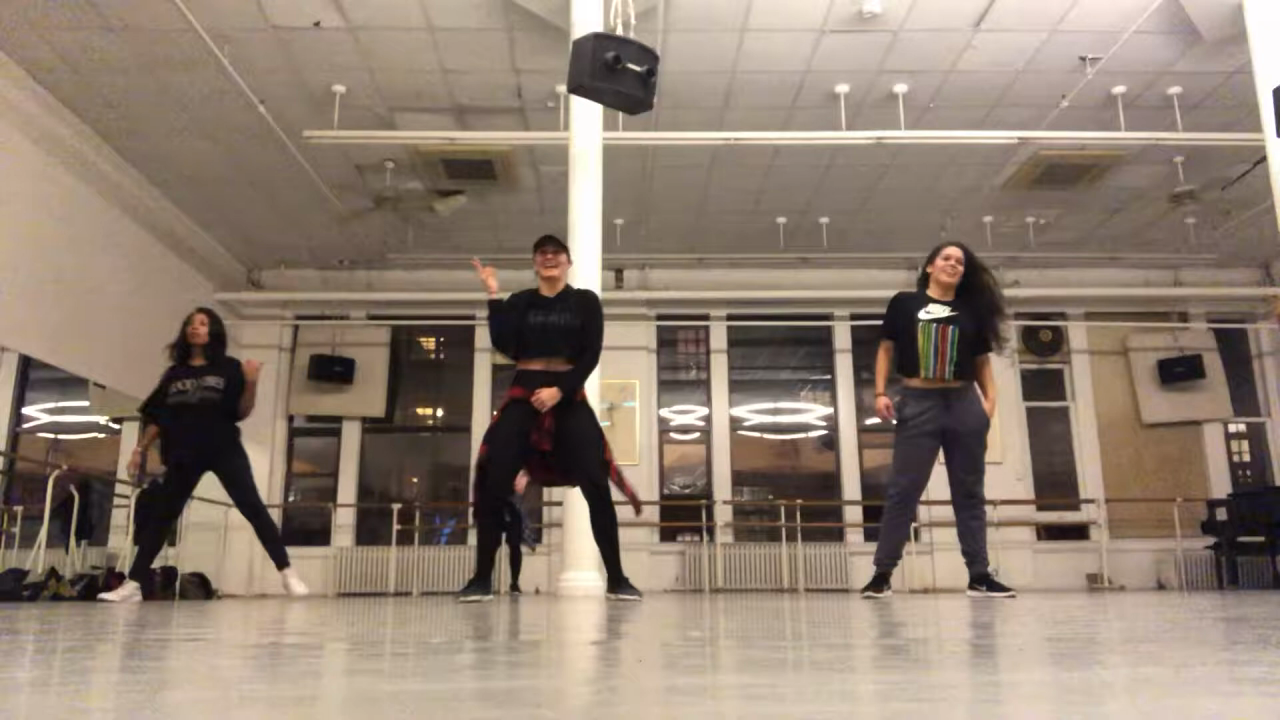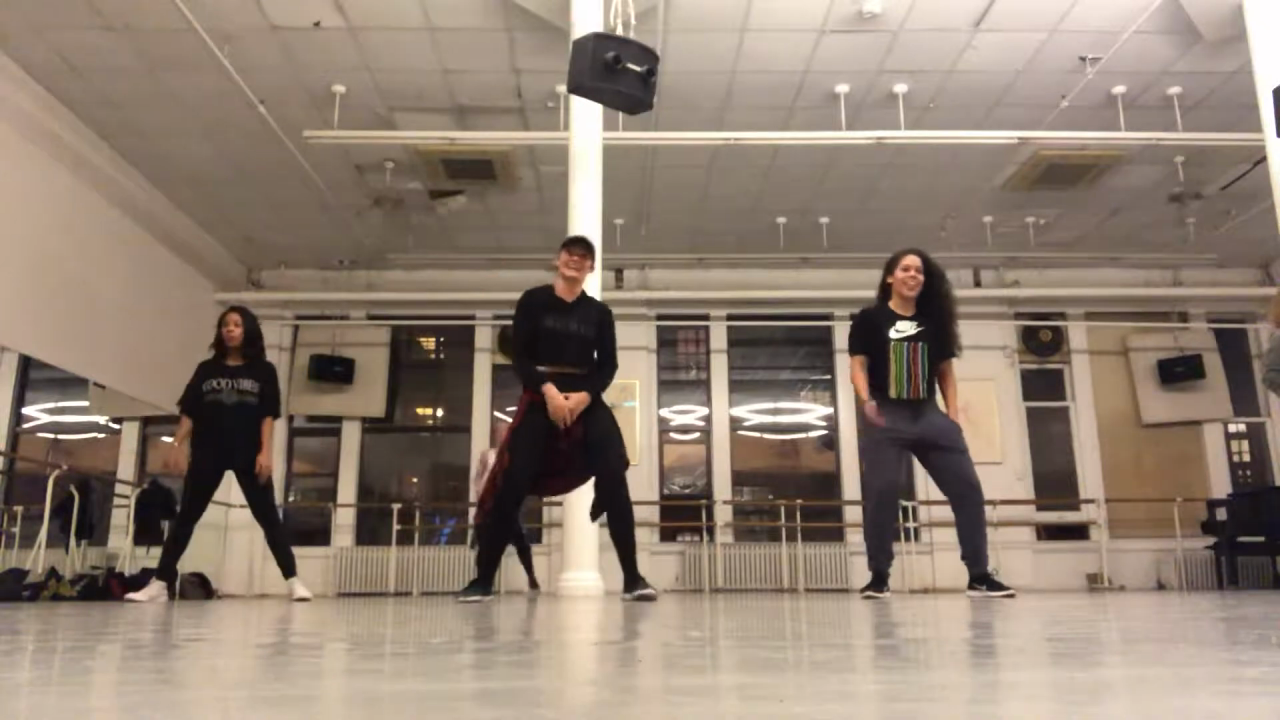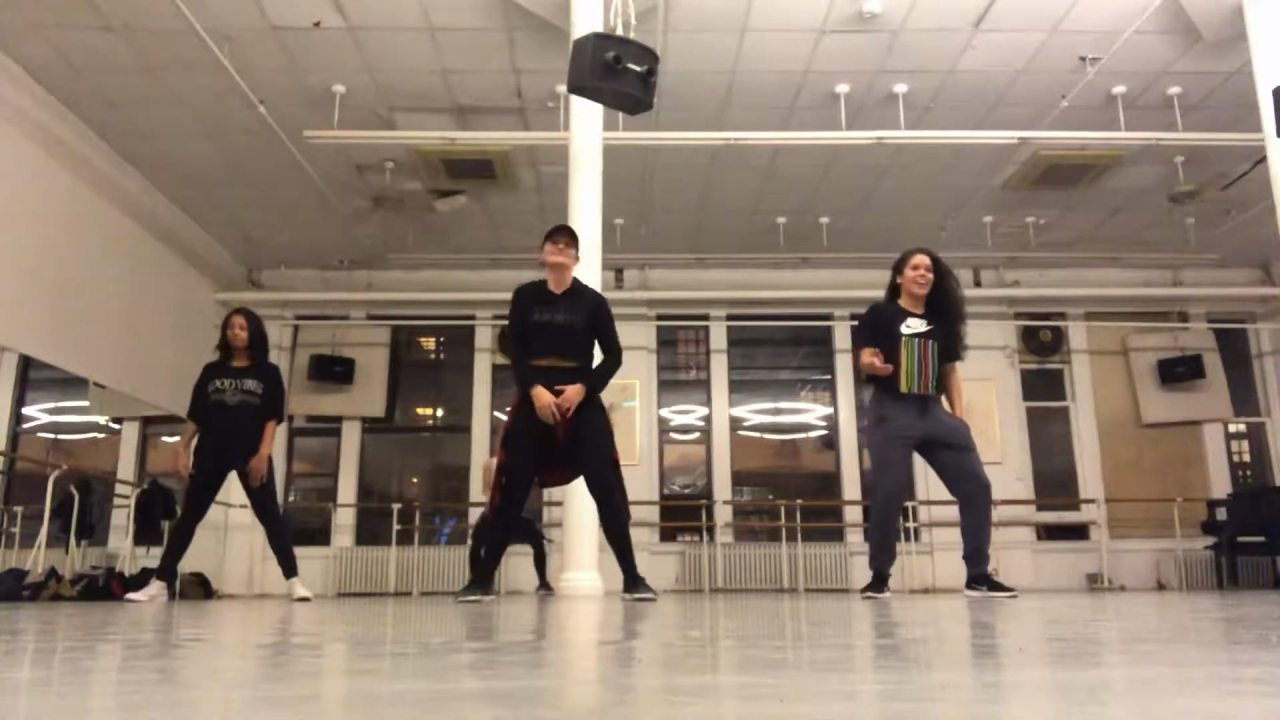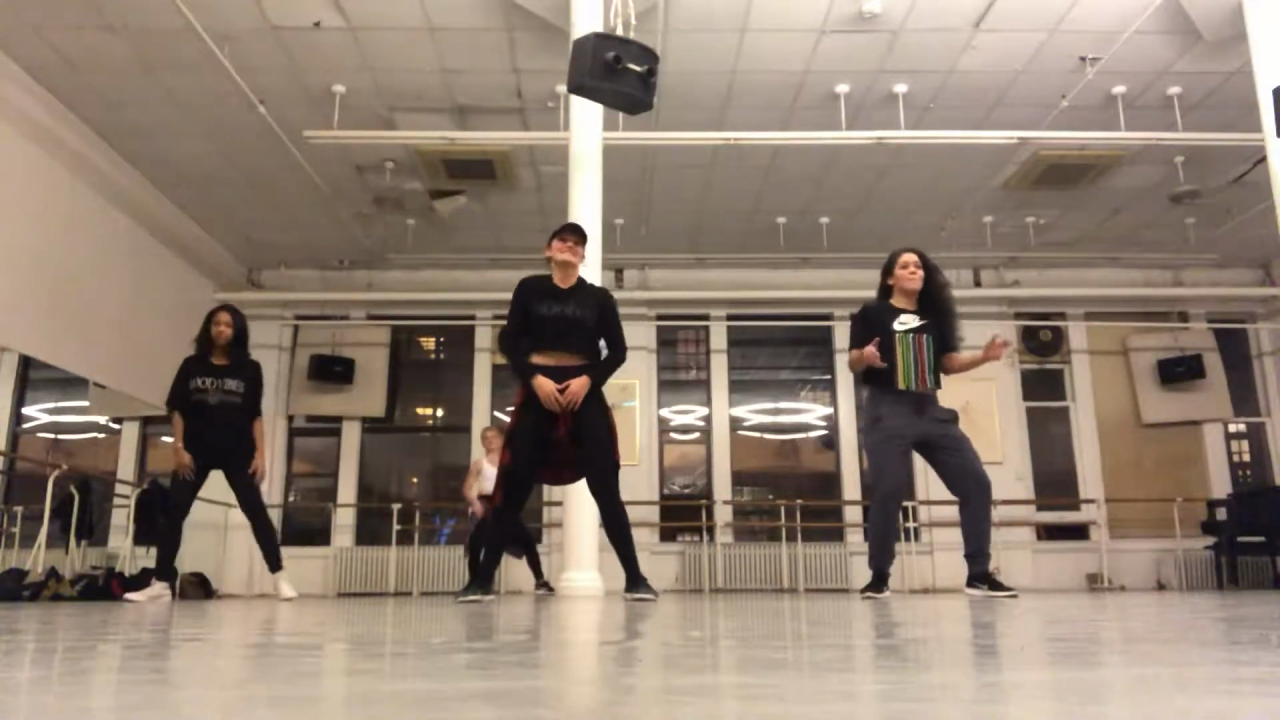
dt=0.7s
person 1, frame 1
left shoulder: (586, 301)
right shoulder: (520, 303)
left elbow: (591, 355)
right elbow: (503, 345)
left wrist: (560, 390)
right wrist: (493, 296)
left hip: (568, 397)
right hip: (523, 396)
left knee: (597, 484)
right knee: (493, 484)
left ankle: (616, 579)
right ankle: (482, 579)
person 1, frame 2
left shoulder: (599, 312)
right shoulder: (533, 301)
left elbow: (608, 364)
right elbow: (519, 357)
left wrist: (587, 395)
right wrist: (547, 387)
left hip: (586, 400)
right hip: (540, 400)
left knee: (614, 483)
right knee: (511, 488)
left ankle: (632, 578)
right ankle: (483, 580)
person 1, frame 3
left shoulder: (592, 300)
right shoulder: (526, 296)
left elbow: (613, 355)
right elbow: (516, 351)
left wrist: (585, 387)
right wrist: (534, 389)
left hip: (581, 395)
right hip: (534, 394)
left knee: (606, 487)
right knee: (514, 489)
left ankle: (632, 579)
right ankle: (483, 579)
person 1, frame 4
left shoulder: (598, 298)
right shoulder: (529, 288)
left elbow: (618, 351)
right elbow: (510, 342)
left wrist: (589, 379)
right wrist: (533, 378)
left hip: (585, 392)
right hip: (537, 392)
left knee: (605, 488)
right knee: (514, 487)
left ankle: (635, 579)
right ankle: (483, 579)
person 2, frame 1
left shoulder: (973, 311)
right shoulder: (904, 304)
left elbow: (982, 360)
right elbow: (886, 350)
left wrist: (990, 396)
right wrist: (880, 393)
left hip: (963, 403)
right hip: (918, 402)
left knee: (969, 491)
right knee: (904, 489)
left ankle: (979, 576)
right ankle: (882, 574)
person 2, frame 2
left shoulder: (935, 320)
right shoulder: (870, 319)
left elbow: (945, 370)
right elbow: (858, 366)
left wrist: (953, 413)
right wrist: (866, 402)
left hip: (928, 414)
right hip: (885, 416)
left knee: (968, 488)
right knee: (881, 492)
left ankle: (979, 576)
right ankle: (879, 576)
person 2, frame 3
left shoulder: (943, 320)
right shoulder: (879, 315)
left elbow: (949, 371)
right elbow: (864, 362)
left wrist: (959, 416)
right wrist: (874, 367)
left hip: (934, 412)
right hip: (891, 411)
left knee: (976, 486)
right knee: (889, 492)
left ankle: (978, 575)
right ankle: (880, 576)
person 2, frame 4
left shoulder: (934, 315)
right shoulder: (872, 314)
left elbow: (948, 363)
right elbow: (853, 364)
left wrist: (984, 356)
right wrist: (865, 357)
left hip: (930, 410)
right hip: (888, 410)
left knee: (976, 483)
right knee: (888, 491)
left ankle: (978, 574)
right ankle: (879, 576)
person 3, frame 1
left shoulder: (229, 367)
right shoulder: (174, 373)
left elbow: (240, 412)
right elbow: (157, 416)
left wrist: (249, 385)
right wrist: (139, 450)
left hip: (226, 451)
right hip: (183, 456)
left knee: (253, 509)
right knee: (161, 516)
left ankle: (288, 576)
right ankle: (133, 584)
person 3, frame 2
left shoulder: (263, 370)
right shoulder: (206, 369)
left elbow: (268, 415)
right elbow: (189, 412)
left wrist: (266, 452)
right wrist: (178, 445)
left hip: (248, 455)
right hip: (208, 454)
left knee: (268, 517)
right knee: (186, 516)
left ankle: (293, 581)
right ankle: (160, 584)
person 3, frame 3
left shoulder: (267, 372)
right shoulder: (211, 371)
left elbow: (273, 417)
right elbow: (196, 416)
left wrist: (262, 453)
right wrist: (182, 449)
left hip: (251, 455)
right hip: (211, 454)
left knee: (270, 516)
right knee: (188, 516)
left ankle: (293, 581)
right ankle: (160, 583)
person 3, frame 4
left shoulder: (249, 369)
right shoulder: (191, 366)
left elbow: (255, 415)
right elbow: (177, 410)
left wrist: (260, 453)
right wrist: (178, 447)
left hip: (237, 452)
right hip: (196, 451)
left knee: (256, 510)
right knee: (174, 512)
left ankle: (279, 576)
right ankle: (162, 583)
